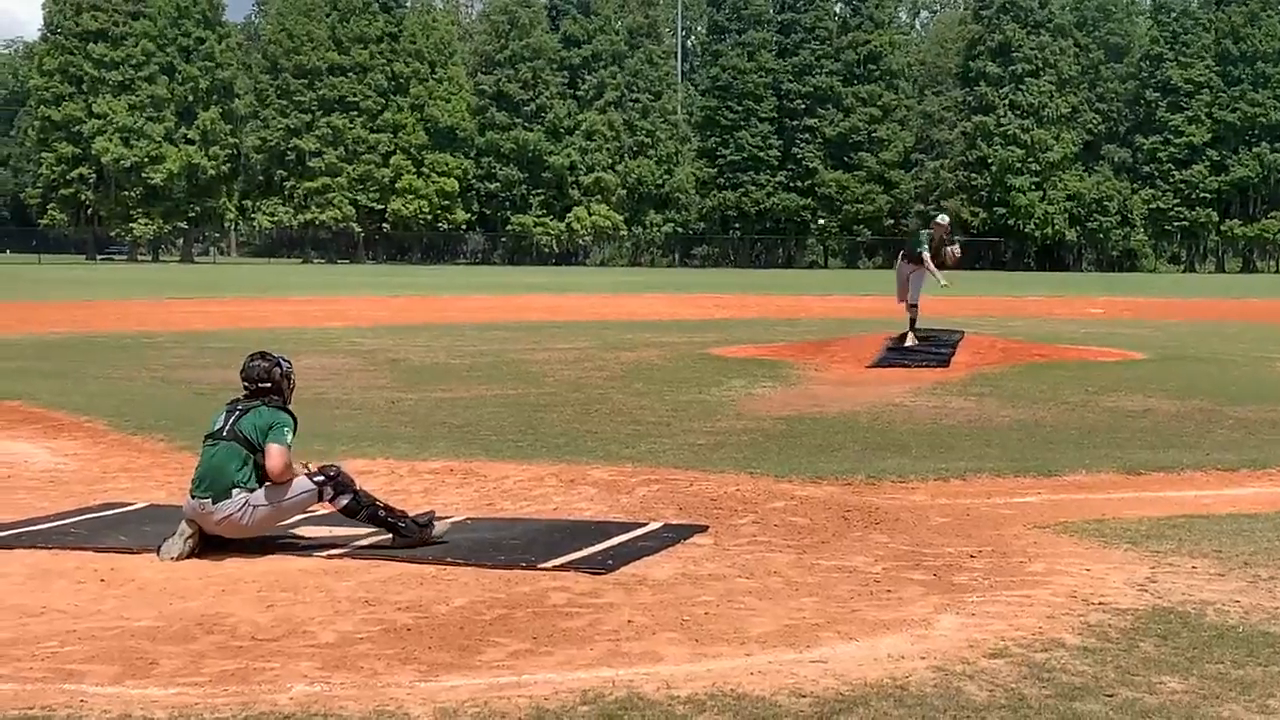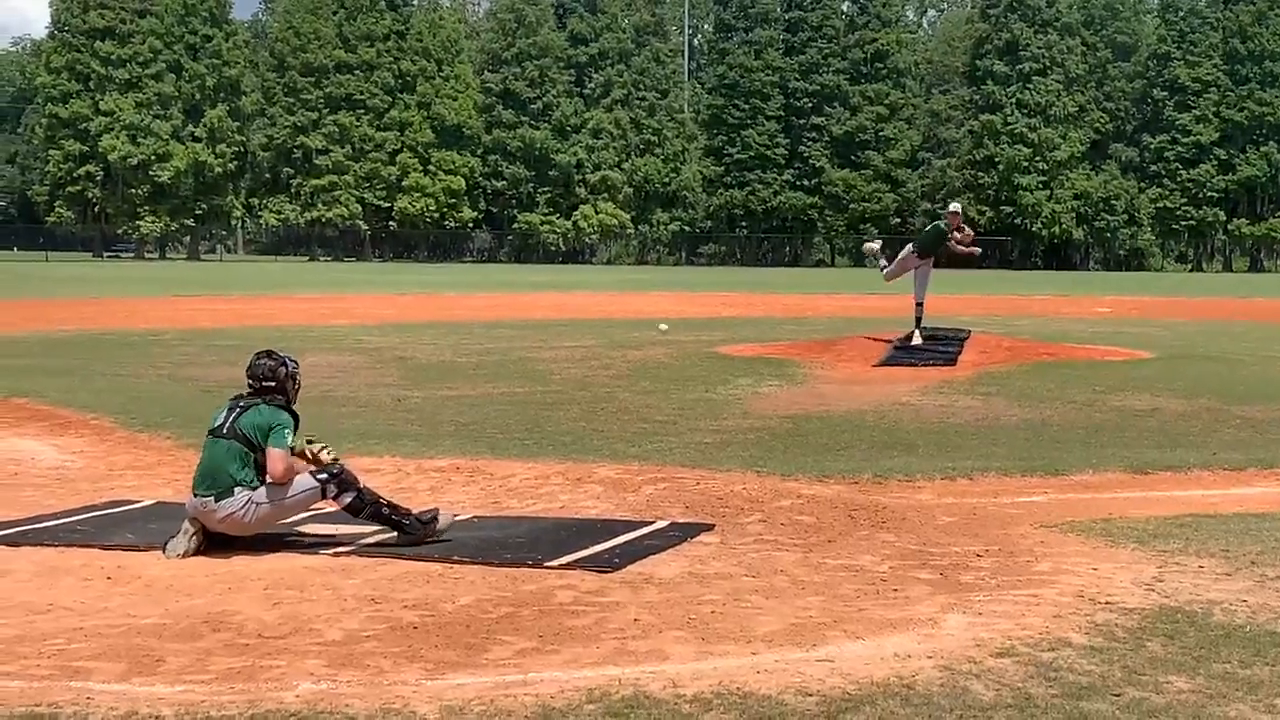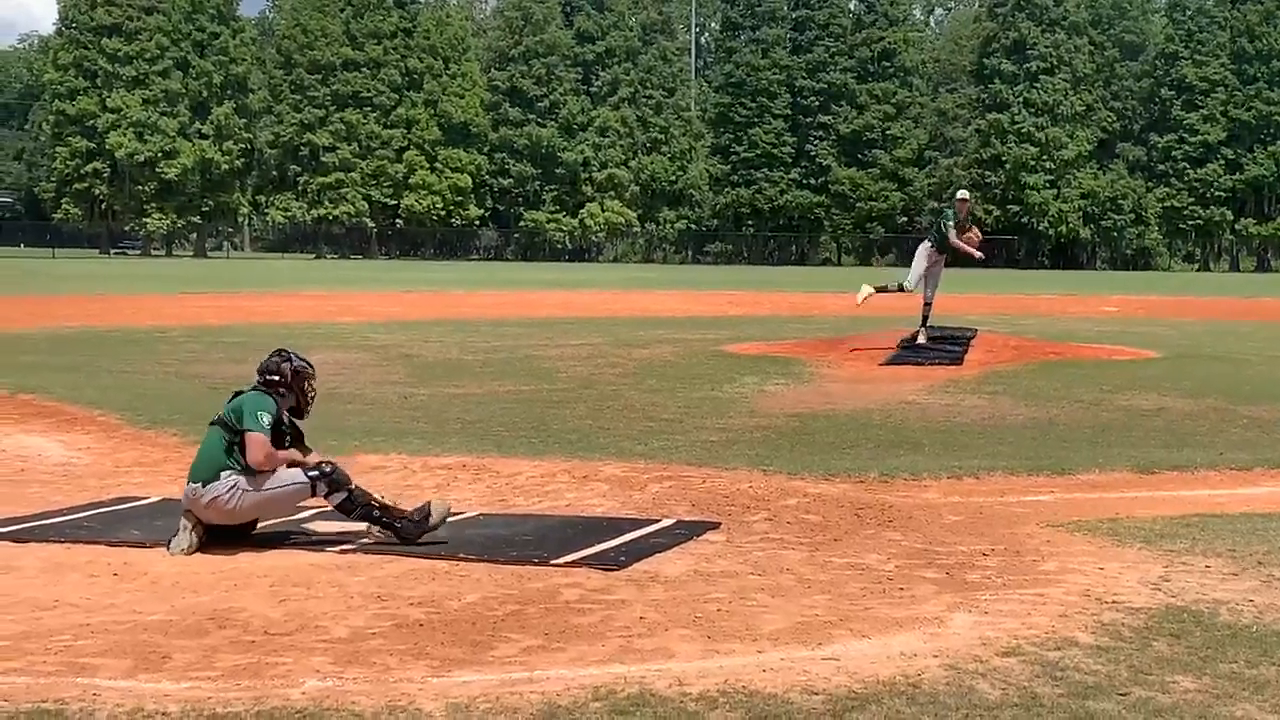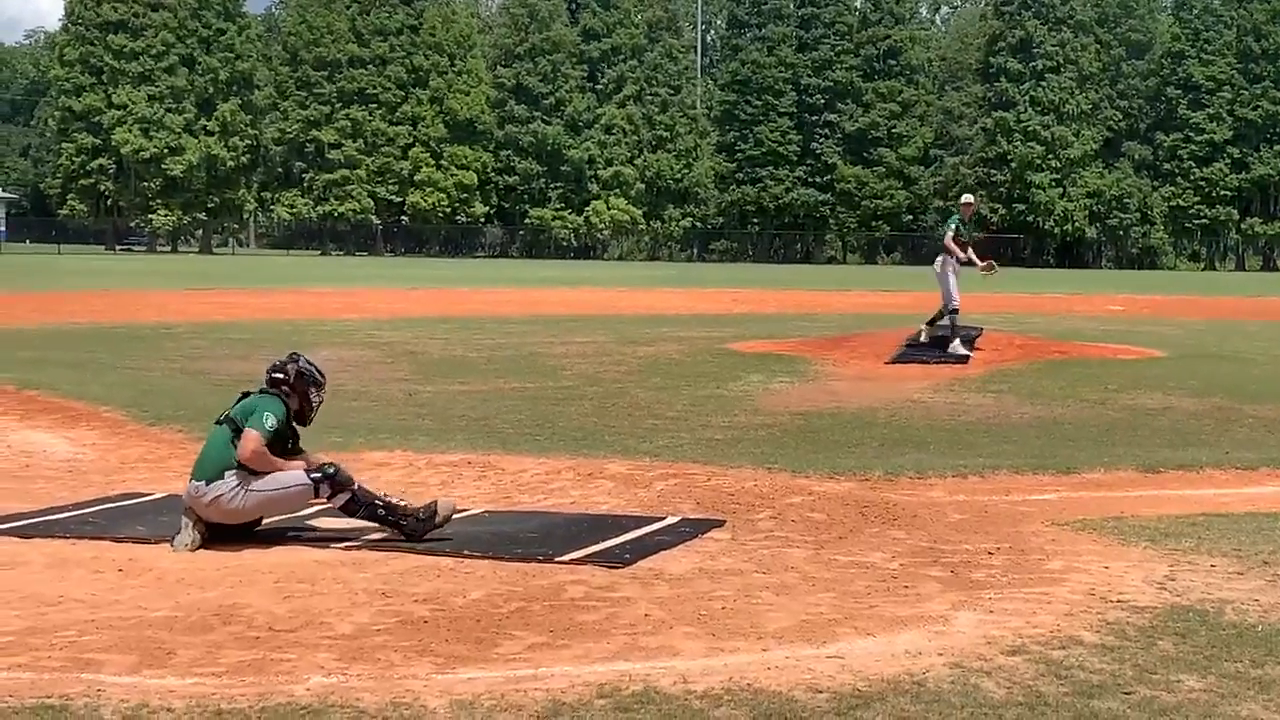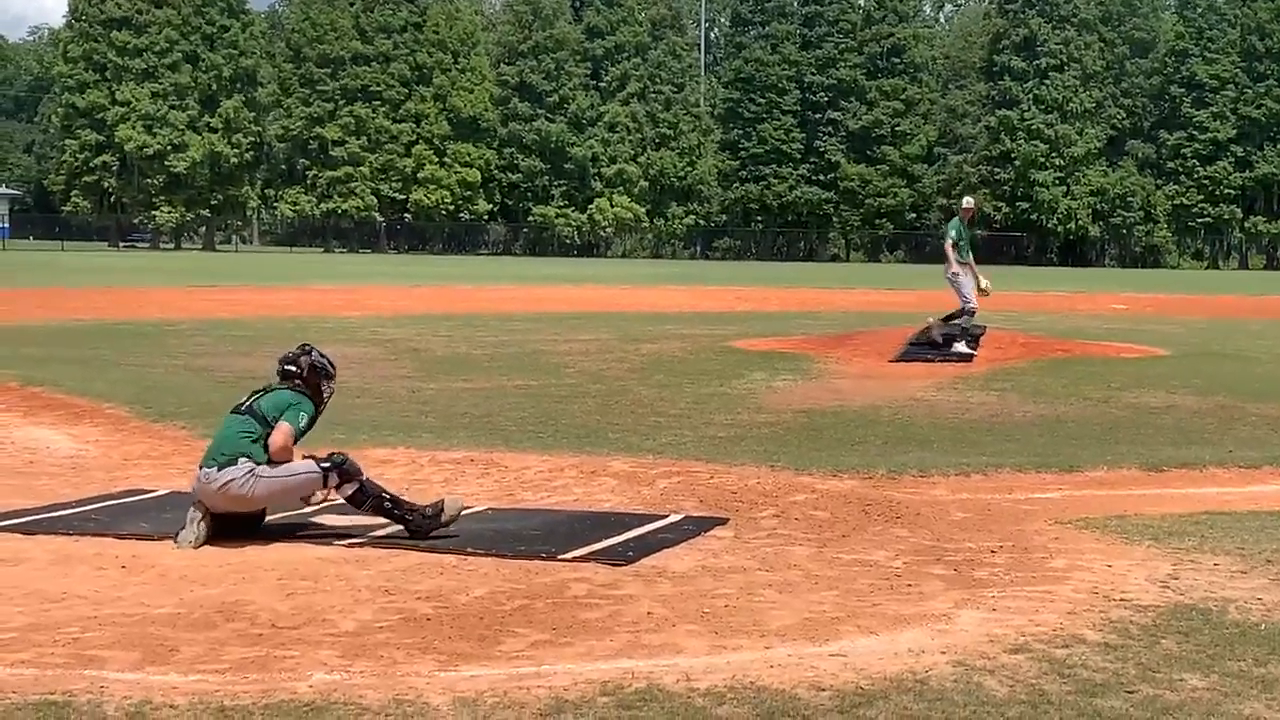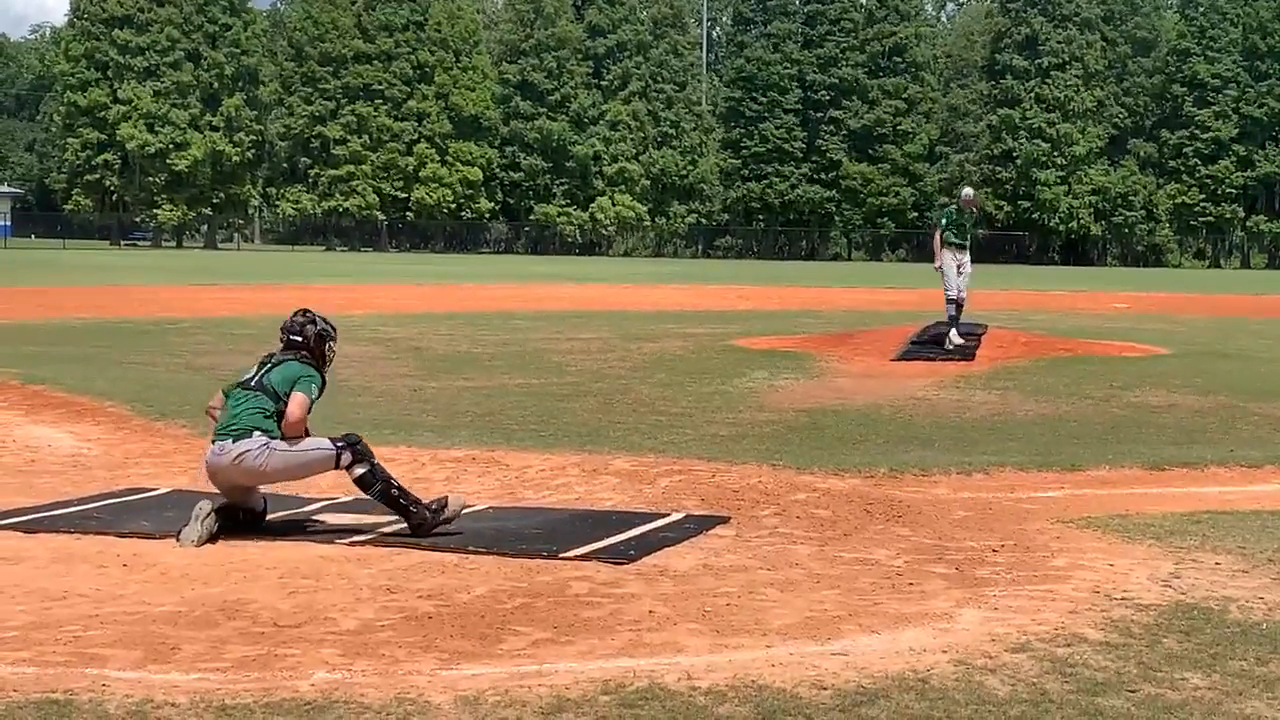
dt=0.2s
person 1, frame 1
left shoulder: (229, 411)
right shoulder: (279, 417)
right elbow: (276, 469)
left wrist: (291, 471)
right wrist: (294, 474)
left hip: (198, 509)
right hip: (233, 512)
right knee: (330, 480)
left ankle: (196, 529)
right ankle: (405, 527)
person 1, frame 2
left shoulder: (233, 407)
right shoulder: (279, 416)
right elbow: (279, 472)
left wrist: (300, 452)
right wrist: (299, 467)
left hip: (201, 506)
right hip: (236, 510)
right knee: (334, 478)
left ankle: (200, 528)
right ankle: (410, 525)
person 1, frame 3
left shoulder: (283, 422)
right shoulder: (262, 402)
left elbow: (311, 459)
right elbow: (258, 459)
right wrist: (291, 456)
left hip: (197, 497)
right hip: (224, 493)
right knee: (327, 477)
left ankle: (201, 526)
right ankle: (404, 524)
person 1, frame 4
left shoulder: (283, 421)
right shoulder: (272, 405)
left elbow: (311, 463)
right elbow: (248, 453)
right wrist: (286, 466)
left hip: (200, 495)
right hip: (226, 493)
left knee: (252, 517)
right knee: (329, 479)
left ankle: (202, 524)
right ankle: (410, 522)
person 1, frame 5
left shoulder: (269, 395)
right shoulder: (301, 402)
right elbow: (276, 447)
left wrist: (299, 480)
right wrist: (298, 466)
left hip: (206, 484)
right hip: (235, 480)
left knee: (254, 514)
right knee: (339, 468)
left ankle: (209, 518)
right ankle: (417, 519)
person 1, frame 6
left shoulder: (263, 367)
right shoulder: (308, 372)
left elbow: (213, 407)
right elbow: (294, 418)
right wrist: (302, 441)
left hip: (215, 458)
right hip: (251, 452)
left knee: (253, 512)
right knee: (351, 449)
left ankle: (214, 518)
right ankle: (420, 515)
